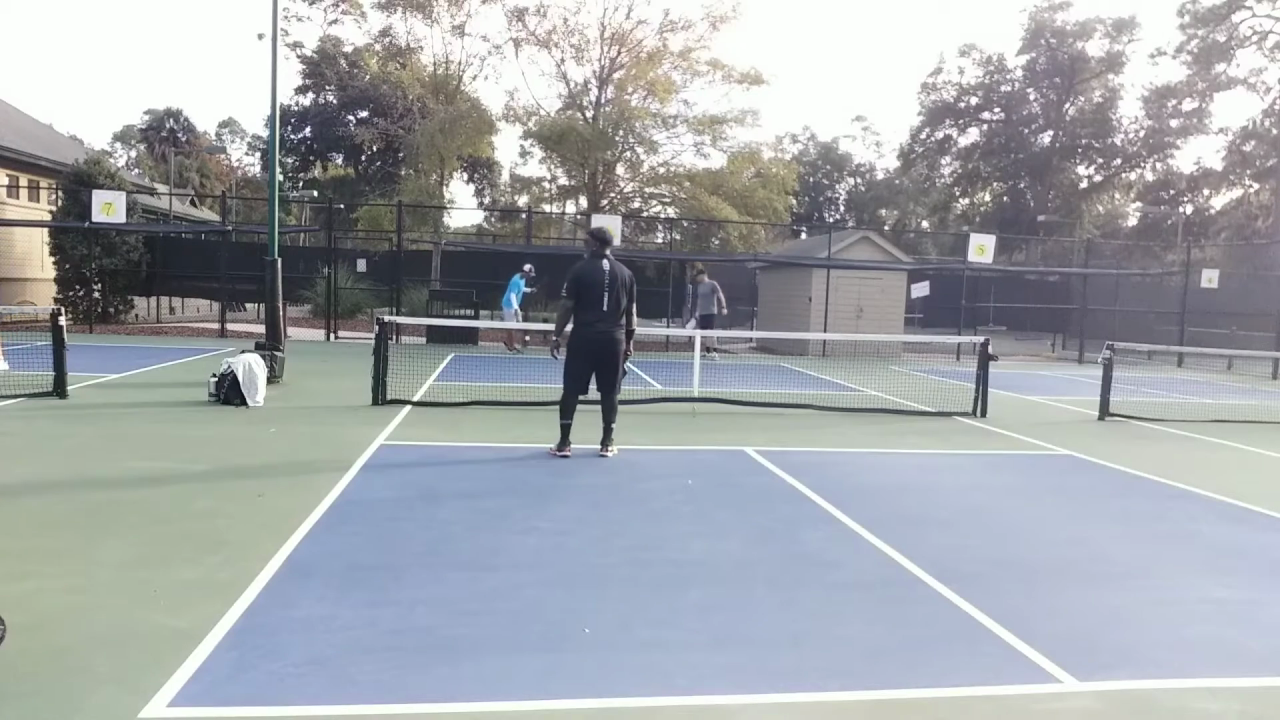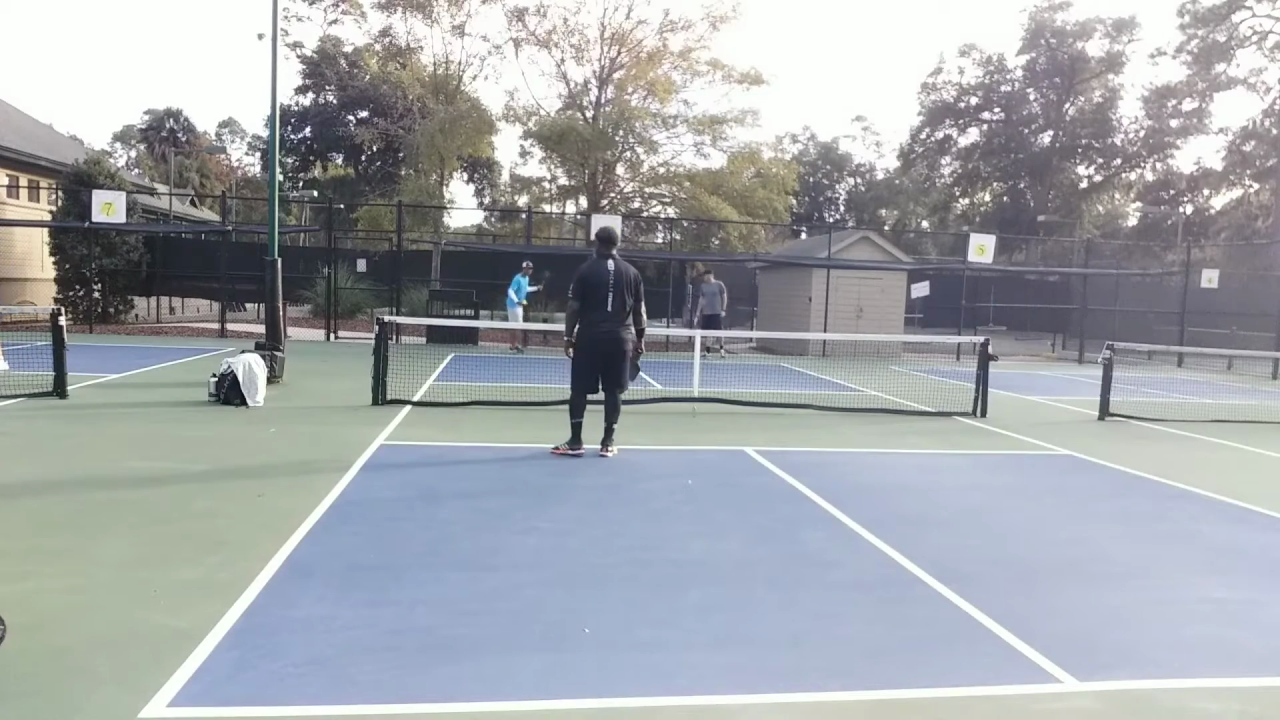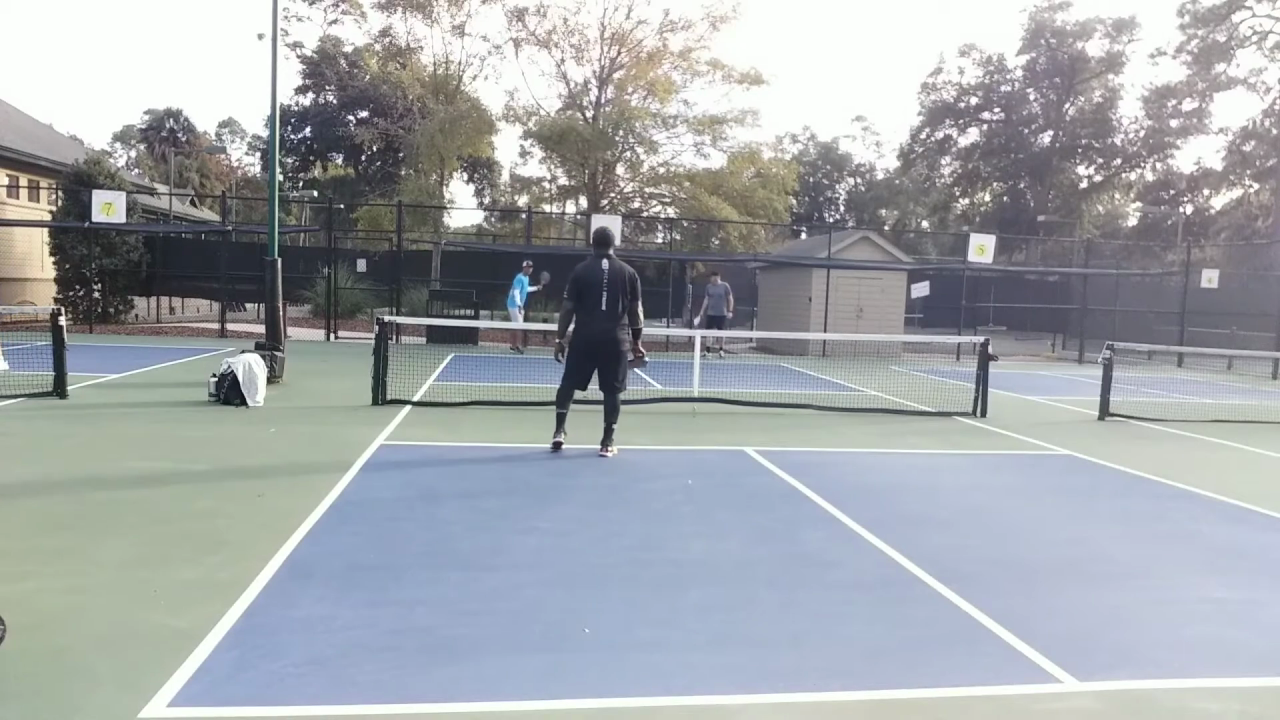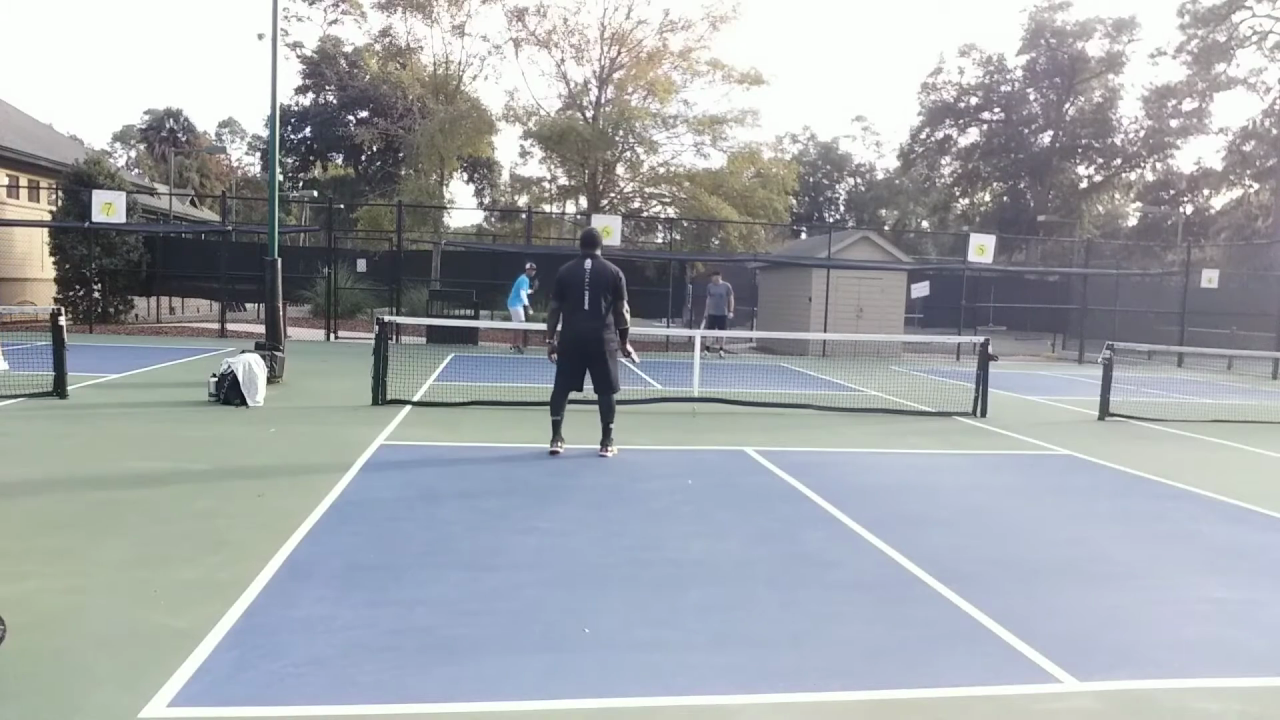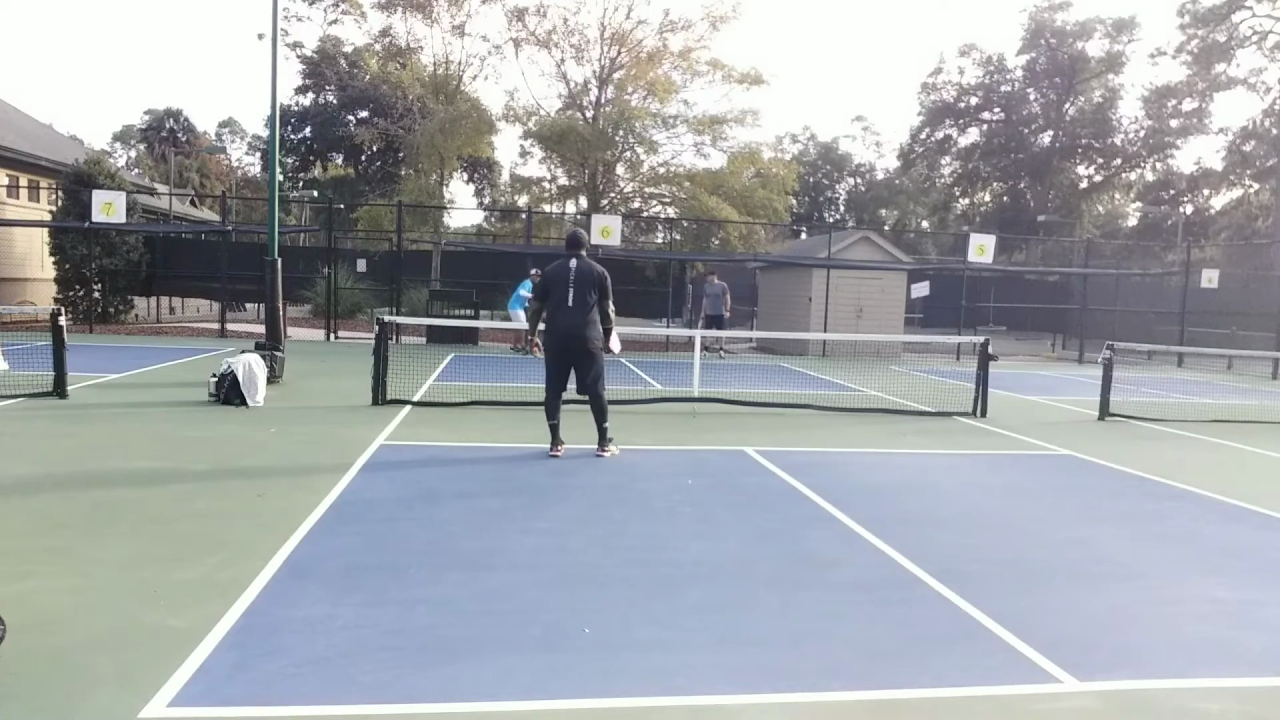
dt=0.3s
person 1, frame 1
left shoulder: (580, 269)
right shoulder: (625, 273)
left elbow: (566, 307)
right elbow: (631, 312)
left wrist: (556, 336)
right wrist: (628, 341)
left hip: (583, 338)
right hip: (613, 340)
left knee: (571, 390)
right knee: (610, 392)
left ankle: (564, 443)
right ankle: (607, 443)
person 1, frame 2
left shoulder: (585, 270)
right shoulder: (632, 273)
left elbow: (573, 308)
right elbow: (639, 311)
left wrist: (568, 337)
right wrist: (639, 338)
left hip: (589, 339)
right hip: (619, 340)
left knee: (579, 390)
right knee: (613, 391)
left ankle: (576, 441)
right ankle: (607, 442)
person 1, frame 3
left shoulder: (580, 271)
right shoulder: (629, 273)
left elbow: (567, 308)
right elbow: (636, 311)
left wrist: (560, 339)
right wrist: (636, 341)
left hip: (584, 338)
right hip: (616, 340)
left knee: (568, 384)
right knee: (612, 391)
left ankle: (559, 431)
right ankle: (607, 443)
person 1, frame 4
left shoulder: (565, 272)
right shoulder: (613, 272)
left elbow: (554, 309)
right elbow: (622, 311)
left wrist: (551, 340)
right wrist: (624, 341)
left hip: (570, 339)
right hip: (602, 339)
left knee: (561, 388)
right knee: (606, 391)
left ankle: (556, 439)
right ankle: (606, 443)
person 1, frame 5
left shoulder: (550, 271)
right shoulder: (599, 272)
left elbow: (535, 308)
right elbow: (607, 310)
left wrist: (531, 336)
right wrist: (607, 338)
left hip: (556, 337)
right hip: (587, 337)
left knee: (553, 390)
right knee: (596, 390)
left ankle: (556, 442)
right ankle: (604, 443)
